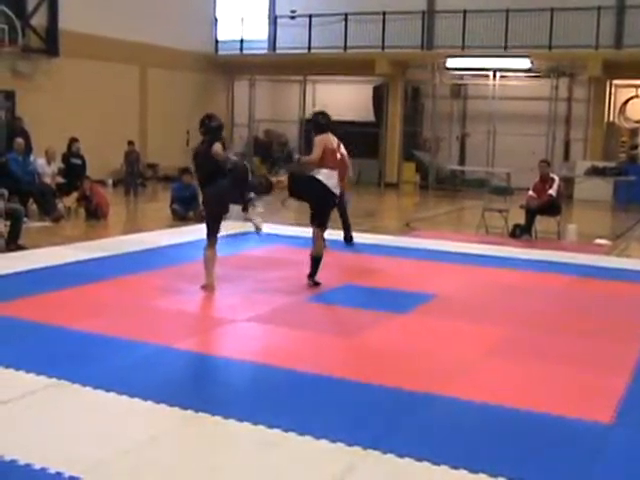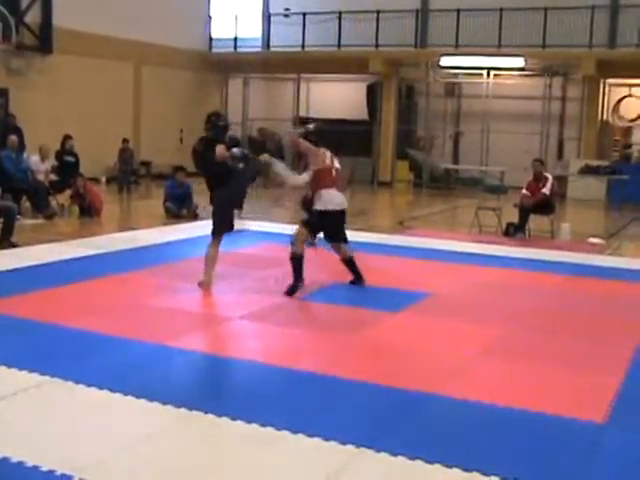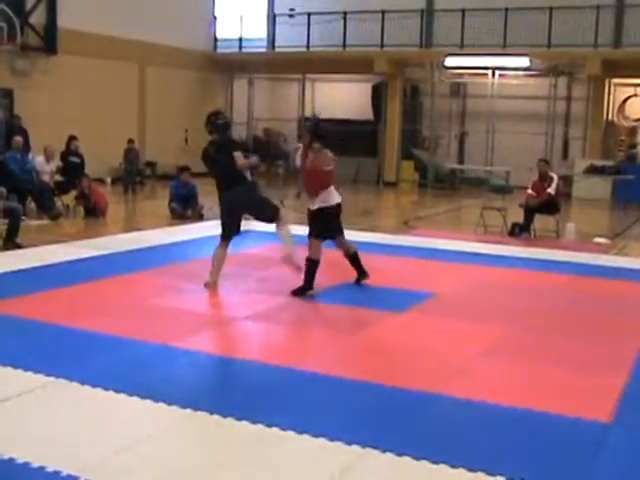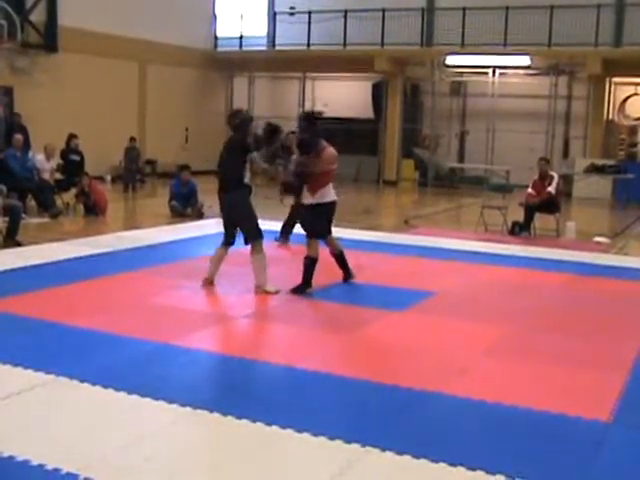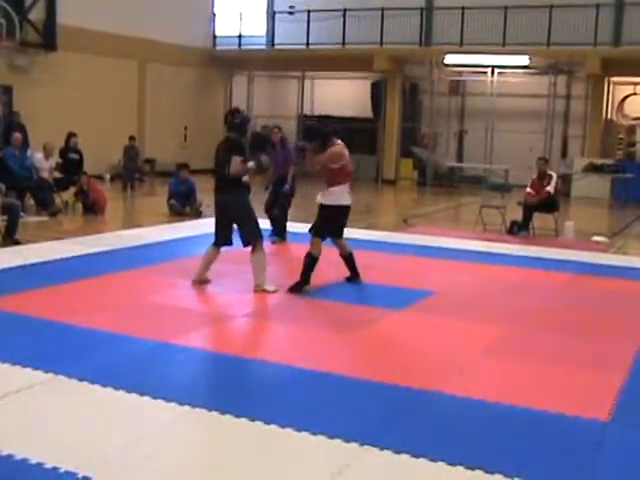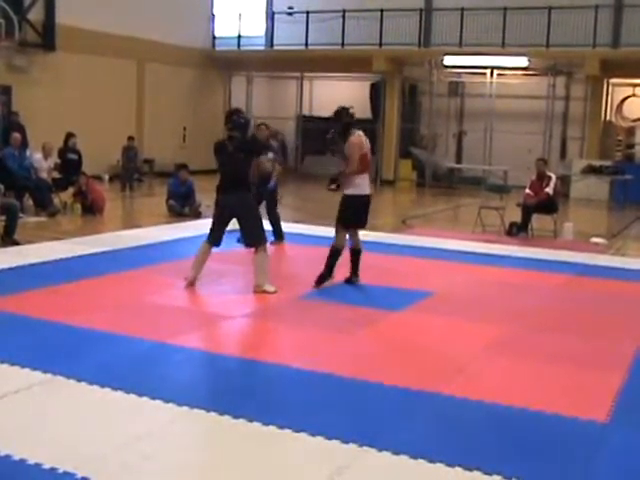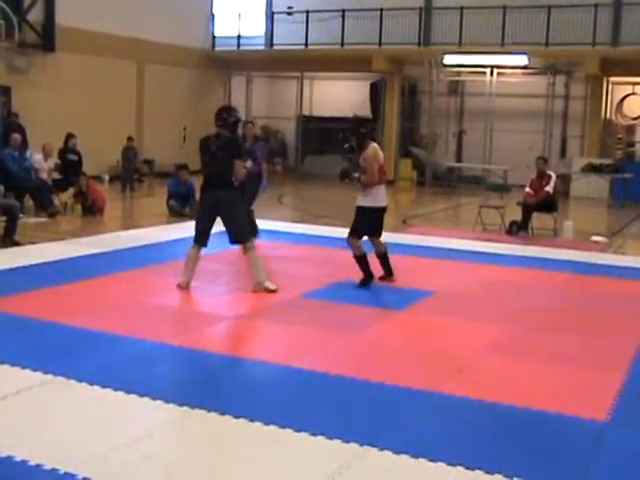
dt=0.3s
person 1, frame 1
left shoulder: (197, 151)
right shoulder: (215, 141)
right elbow: (217, 152)
right wrist: (230, 160)
left hip: (210, 196)
right hip: (224, 187)
left knee: (211, 241)
left ankle: (209, 281)
person 1, frame 2
left shoulder: (197, 149)
right shoulder: (216, 140)
right elbow: (220, 155)
right wrist: (234, 156)
left hip: (220, 195)
right hip: (232, 184)
left knee: (217, 238)
left ankle: (207, 279)
person 1, frame 3
left shoulder: (207, 152)
right shoulder: (229, 142)
right elbow: (242, 165)
right wrist: (252, 161)
left hip: (227, 197)
right hip: (245, 191)
left knee: (225, 240)
right knee: (279, 216)
left ankle: (212, 280)
right ankle: (289, 255)
person 1, frame 4
left shoulder: (230, 144)
right shoulder: (241, 143)
right elbow: (257, 164)
left hip: (226, 197)
right hip: (238, 197)
left knee: (228, 240)
right knee: (256, 240)
left ankle: (209, 276)
right ankle: (261, 285)
person 1, frame 5
left shoulder: (223, 145)
right shoulder: (237, 144)
right elbow: (234, 171)
right wrist: (251, 166)
left hip: (221, 198)
right hip: (236, 197)
left knee: (219, 241)
right knee: (256, 241)
left ankle: (199, 276)
right ankle: (260, 283)
person 1, frame 6
left shoulder: (219, 146)
right shoulder: (250, 144)
right elbow: (262, 167)
right wrist: (265, 156)
left hip: (224, 198)
right hip: (243, 198)
left knee: (211, 240)
right knee: (259, 242)
left ankle: (192, 277)
right ankle: (261, 284)
person 1, frame 7
left shoulder: (204, 142)
right shoulder: (233, 144)
right elbow: (239, 176)
right wrist: (247, 166)
left hip: (207, 196)
right hip: (228, 196)
left knee: (198, 242)
right knee: (247, 240)
left ankle: (185, 280)
right ankle: (260, 281)
person 2, frame 1
left shoulder: (321, 139)
right shoulder: (339, 146)
left elbow: (314, 159)
left wrist: (298, 159)
left hip: (317, 183)
right hip: (331, 193)
left knee: (279, 181)
right knee: (318, 234)
right ankle: (312, 276)
person 2, frame 2
left shoulder: (315, 153)
right shoulder: (329, 156)
left elbow: (294, 138)
left wrist: (306, 130)
left hip: (326, 207)
right hip: (339, 206)
left knee: (298, 238)
right knee: (338, 245)
left ankle: (298, 281)
right ankle: (358, 277)
person 2, frame 3
left shoulder: (323, 155)
right shoulder: (314, 153)
left elbow: (305, 167)
left wrist: (307, 145)
left hip: (327, 204)
right hip: (319, 204)
left knee: (314, 243)
right knee: (340, 241)
left ankle: (308, 285)
right ankle: (361, 272)
person 2, frame 4
left shoulder: (329, 154)
right shoulder: (313, 148)
left elbow: (311, 170)
right elbow: (303, 170)
left wrist: (304, 160)
left hip: (323, 201)
right hip: (311, 200)
left knee: (312, 240)
right knee: (327, 238)
left ankle: (306, 283)
right ankle: (347, 271)
person 2, frame 5
left shoulder: (334, 151)
right shoulder: (336, 146)
left elbow: (314, 164)
left wrist: (311, 149)
left hip: (334, 201)
right hip: (340, 200)
left knee: (316, 239)
right knee: (337, 239)
left ankle: (303, 281)
right ankle: (355, 274)
person 2, frame 6
left shoulder: (353, 141)
right shoulder: (359, 136)
left elbow: (353, 167)
left wrist: (341, 178)
left hip: (354, 191)
right hip: (362, 191)
left knee: (341, 231)
right knee: (353, 233)
left ankle: (327, 271)
right ankle: (354, 273)
person 2, frame 7
left shoulder: (368, 153)
right shoulder: (373, 148)
left elbow: (373, 179)
left wrist: (357, 178)
left hip: (370, 203)
right hip: (378, 202)
left knee: (353, 240)
right knee: (374, 238)
left ankle: (368, 276)
right ankle: (389, 273)
